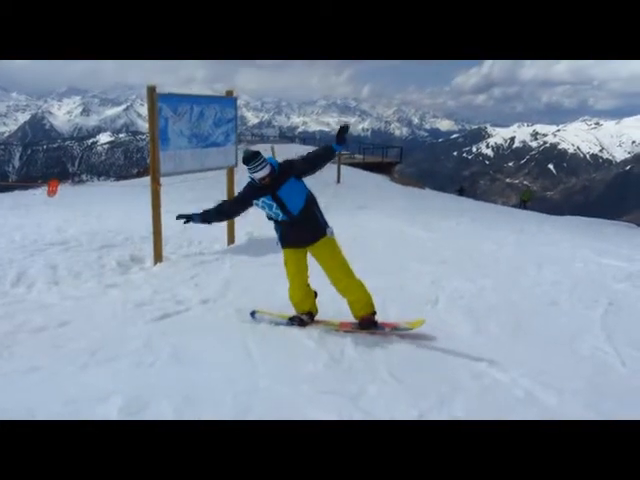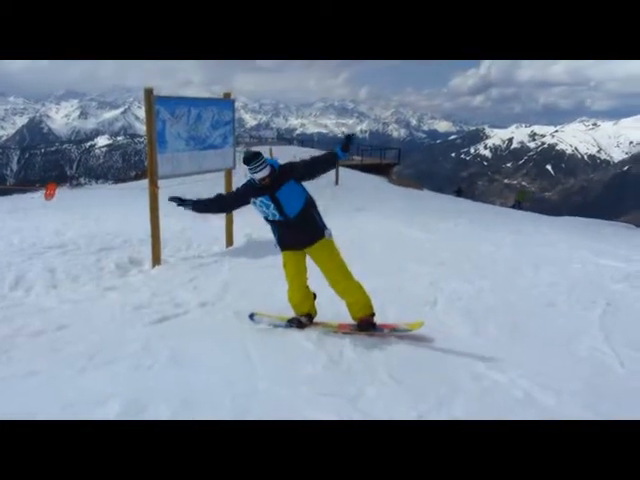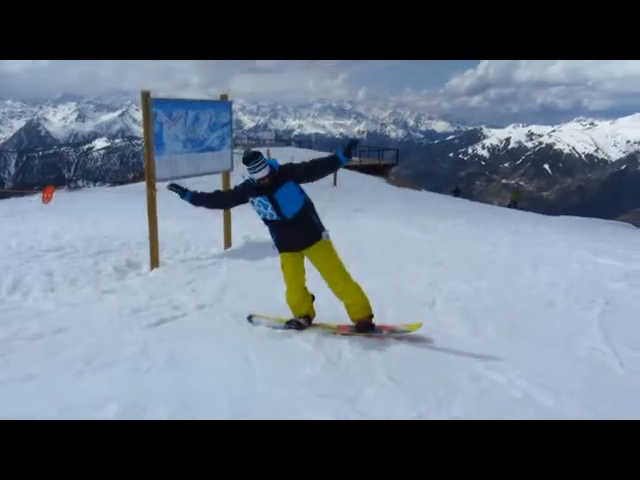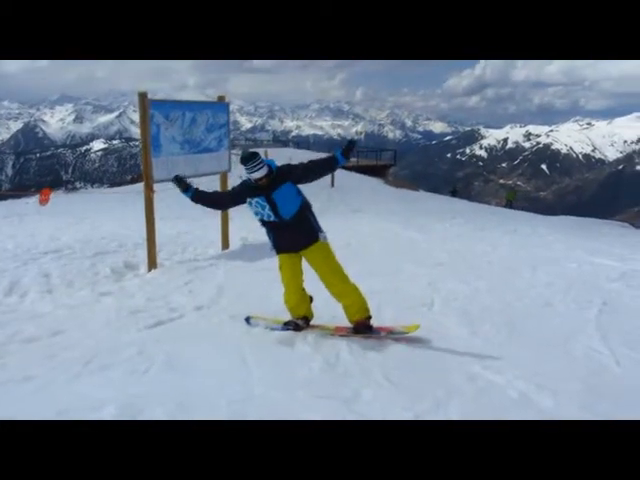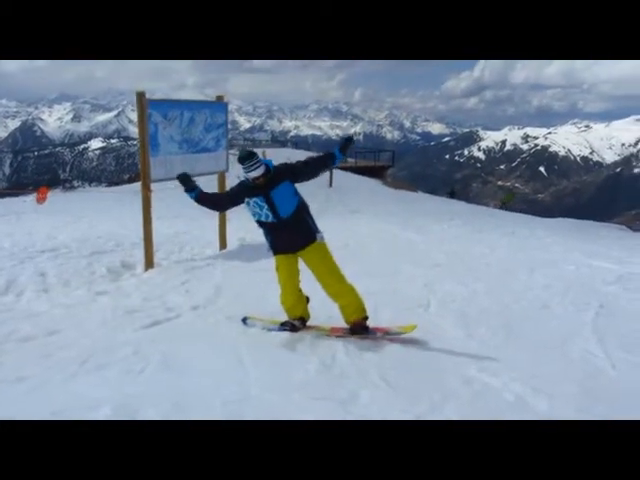
dt=0.2s
person 1, frame 1
left shoulder: (288, 170)
right shoulder: (252, 191)
left elbow: (314, 160)
right elbow: (229, 208)
left wrist: (336, 144)
right wrist: (199, 217)
left hip: (315, 230)
right hip: (289, 239)
left knee: (341, 274)
right knee: (297, 281)
left ankle: (365, 313)
right ankle: (306, 311)
person 1, frame 2
left shoulder: (288, 172)
right shoulder: (250, 190)
left elbow: (316, 165)
right elbow: (223, 202)
left wrist: (340, 152)
right wrist: (191, 204)
left hip: (313, 232)
right hip: (287, 241)
left knee: (339, 276)
right knee: (296, 283)
left ankle: (363, 314)
right ankle: (305, 312)
person 1, frame 3
left shoulder: (287, 173)
right shoulder: (249, 190)
left elbow: (316, 169)
right elbow: (221, 199)
left wrist: (342, 157)
right wrist: (189, 196)
left hip: (311, 234)
right hip: (286, 243)
left knee: (337, 278)
right knee: (294, 285)
left ankle: (362, 316)
right ankle: (303, 314)
person 1, frame 4
left shoulder: (285, 174)
right shoulder: (246, 190)
left elbow: (314, 169)
right elbow: (219, 200)
left wrist: (341, 157)
right wrist: (190, 192)
left hip: (309, 236)
right hip: (283, 244)
left knee: (335, 279)
right knee: (292, 286)
left ankle: (359, 317)
right ankle: (301, 315)
person 1, frame 5
left shoulder: (283, 173)
right shoulder: (244, 190)
left elbow: (311, 167)
right elbow: (219, 202)
left wrist: (338, 154)
right wrist: (193, 191)
left hip: (306, 236)
right hip: (280, 245)
left knee: (332, 279)
right knee: (288, 287)
left ankle: (356, 318)
right ankle: (297, 316)
